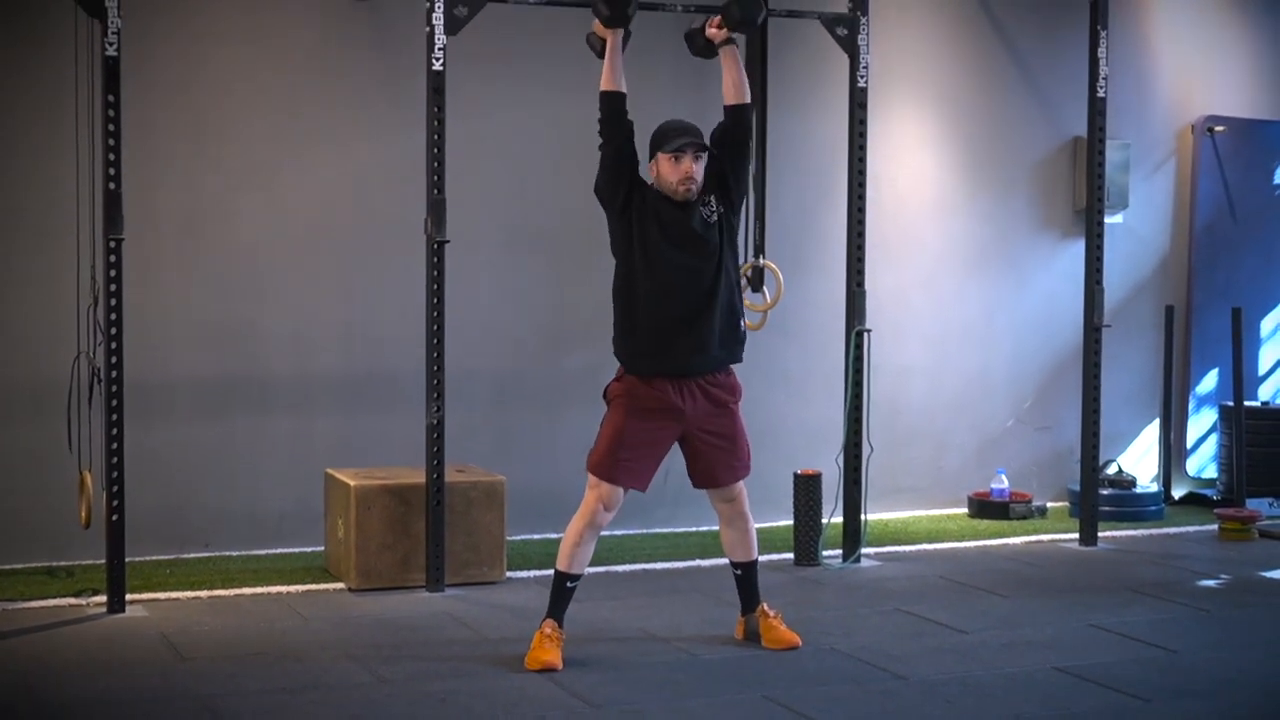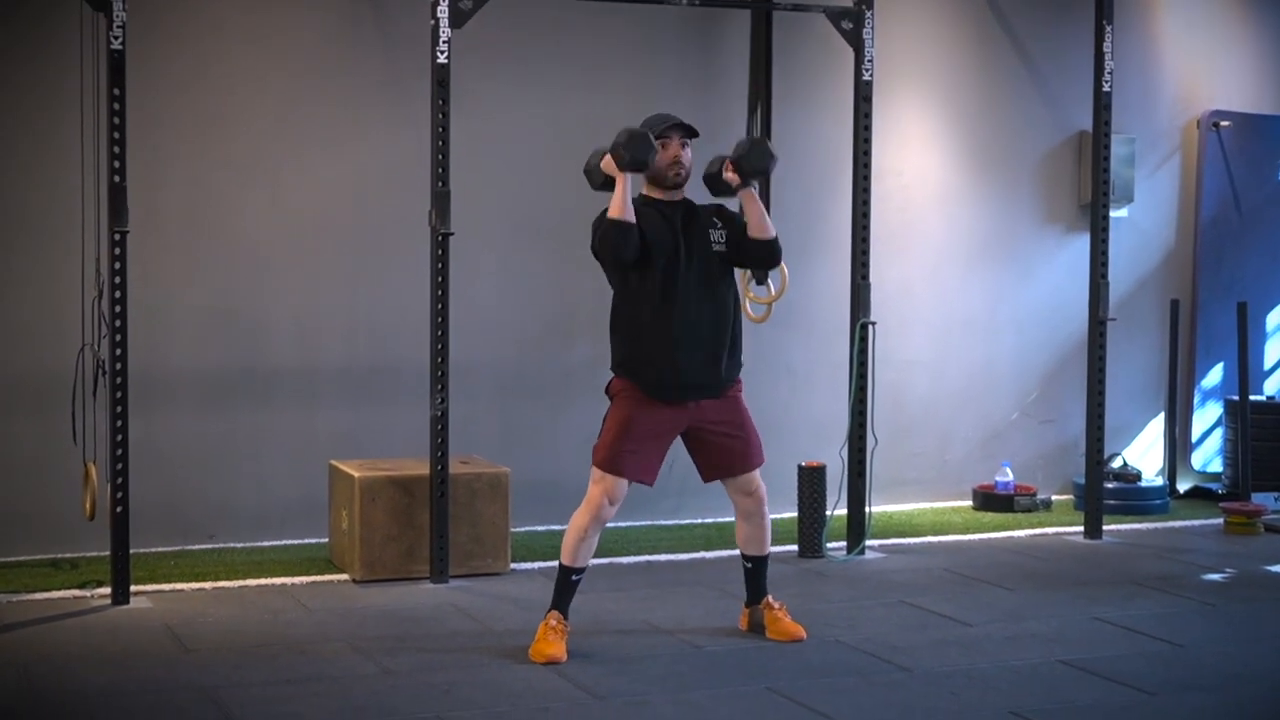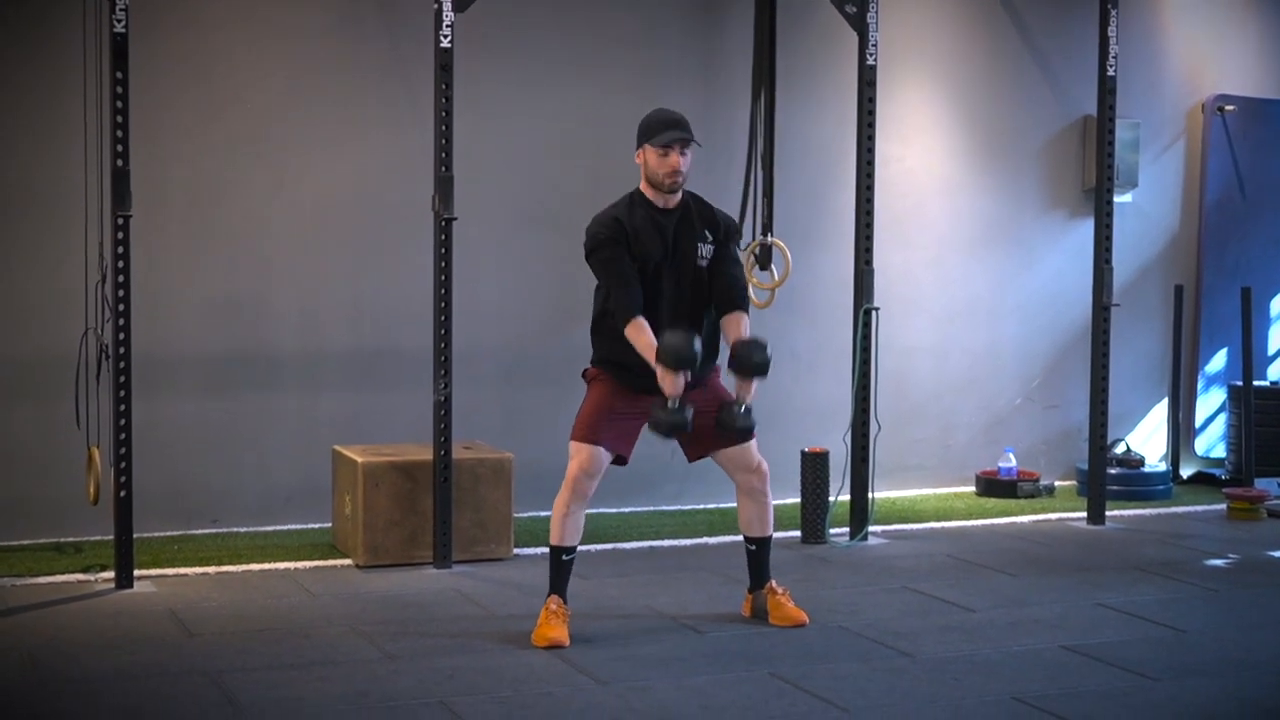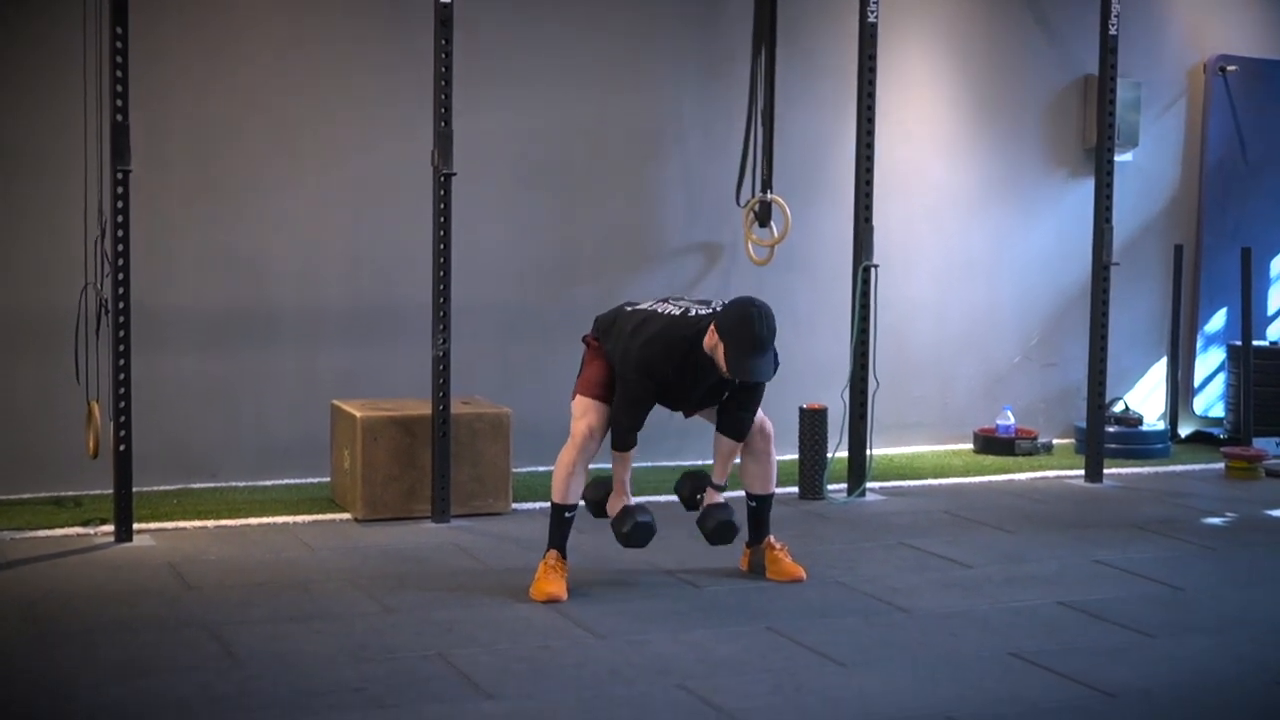
dt=0.5s
person 1, frame 1
left shoulder: (721, 201)
right shoulder: (630, 206)
left elbow: (738, 125)
right elbow: (614, 130)
left wrist: (728, 48)
right wrist: (612, 45)
left hip: (713, 389)
right hip: (644, 390)
left knee: (734, 503)
right knee: (598, 506)
left ankle: (754, 615)
right ankle: (551, 626)
person 1, frame 2
left shoulder: (715, 219)
right shoulder: (629, 217)
left elbow: (766, 255)
right elbow: (616, 256)
left wrist: (746, 188)
right wrist: (621, 180)
left hip: (716, 389)
right hip: (646, 391)
left knee: (753, 497)
right knee: (601, 500)
left ankle: (759, 607)
right ankle: (556, 619)
person 1, frame 3
left shoulder: (714, 223)
right shoulder: (613, 225)
left elbow: (730, 297)
right elbow: (623, 307)
right wrist: (659, 364)
left hip: (699, 375)
right hip: (622, 375)
left knee: (754, 471)
right knee: (581, 474)
left ankle: (762, 592)
right ankle: (555, 603)
person 1, frame 4
left shoulder: (758, 357)
right shoulder: (652, 348)
left elbow: (735, 423)
right elbow: (626, 423)
left wrist: (716, 486)
right wrist: (620, 491)
right hip: (613, 349)
left knee: (760, 431)
right knee: (585, 432)
left ankle: (760, 545)
right ankle: (554, 557)
